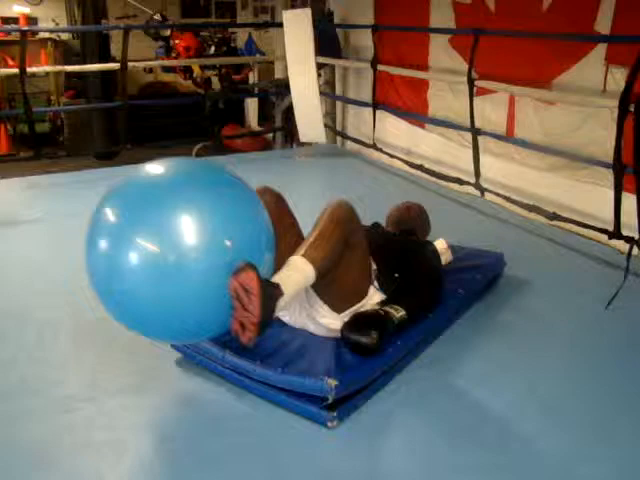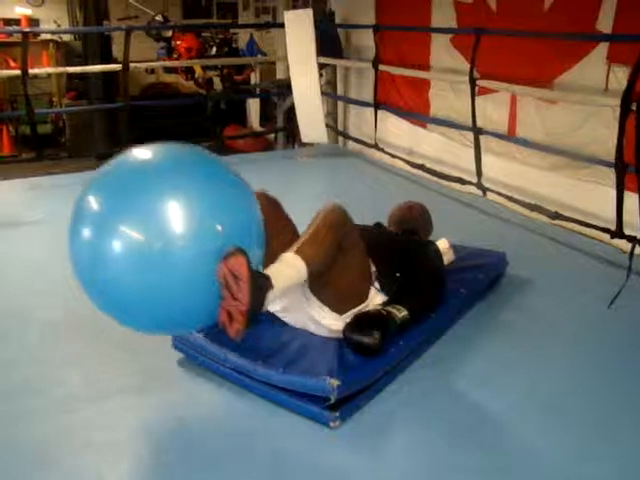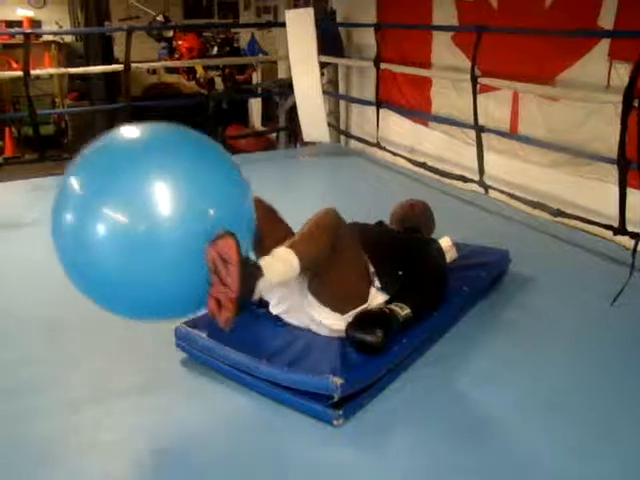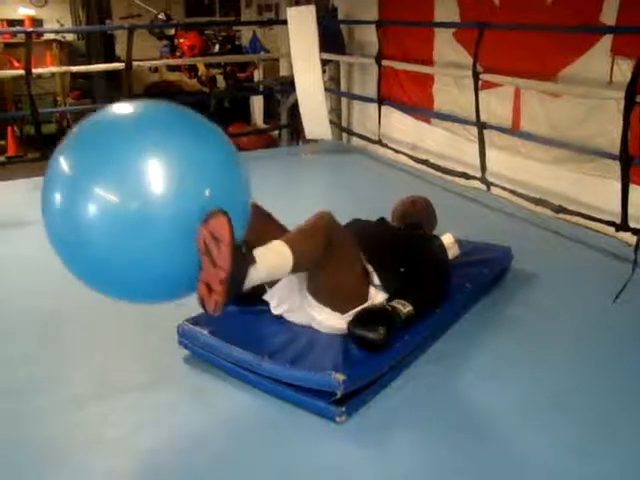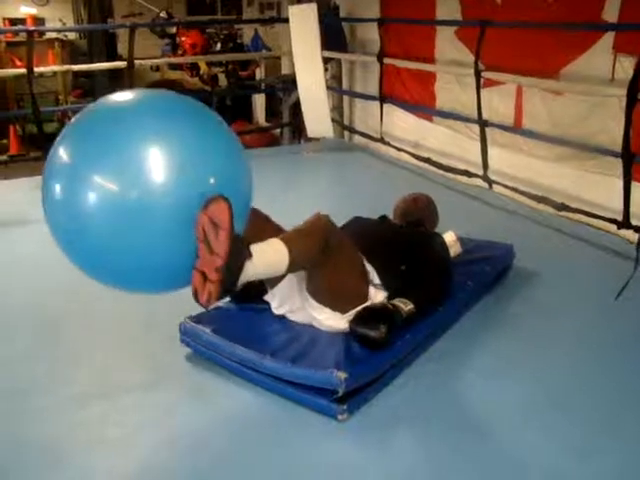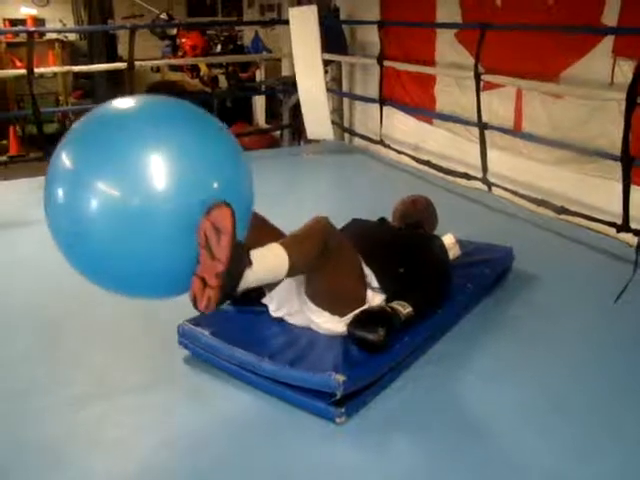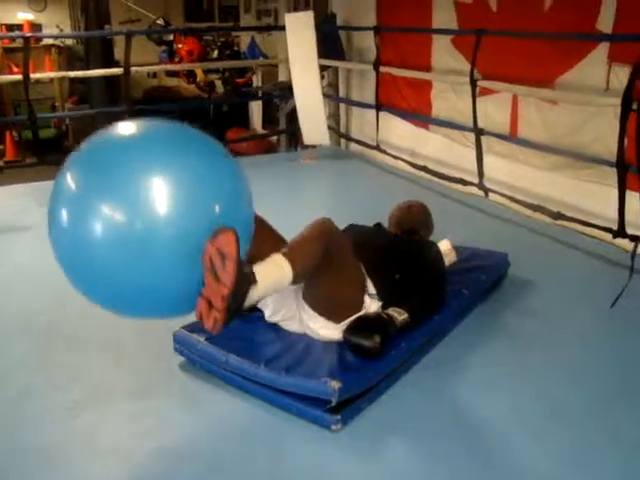
dt=0.1s
person 1, frame 1
left shoulder: (421, 251)
right shoulder: (362, 231)
left elbow: (427, 295)
left wrist: (387, 316)
left hip: (342, 308)
left knee: (341, 212)
right knee: (266, 198)
left ankle: (269, 294)
person 1, frame 2
left shoulder: (422, 250)
right shoulder: (360, 231)
left elbow: (429, 295)
left wrist: (388, 317)
left hip: (343, 309)
left knee: (333, 217)
right knee: (260, 203)
left ankle: (260, 290)
person 1, frame 3
left shoulder: (426, 249)
right shoulder: (361, 228)
left elbow: (431, 294)
left wrist: (392, 315)
left hip: (344, 305)
right hip: (298, 288)
left knee: (328, 220)
right knee: (255, 209)
left ankle: (250, 278)
person 1, frame 4
left shoulder: (427, 245)
right shoulder: (362, 225)
left elbow: (434, 291)
left wrist: (393, 313)
left hip: (345, 304)
right hip: (297, 286)
left knee: (323, 223)
right knee: (249, 214)
left ankle: (244, 270)
person 1, frame 5
left shoulder: (429, 244)
right shoulder: (363, 223)
left elbow: (435, 288)
left wrist: (395, 311)
left hip: (346, 301)
right hip: (299, 284)
left knee: (321, 226)
right knee: (245, 217)
left ankle: (238, 265)
person 1, frame 6
left shoulder: (427, 246)
right shoulder: (361, 225)
left elbow: (433, 291)
left wrist: (393, 314)
left hip: (344, 304)
right hip: (297, 286)
left knee: (320, 228)
right knee: (246, 222)
left ankle: (237, 271)
person 1, frame 7
left shoulder: (424, 251)
right shoulder: (358, 231)
left elbow: (431, 297)
left wrist: (388, 320)
left hip: (345, 313)
left knee: (323, 229)
left ankle: (242, 289)
